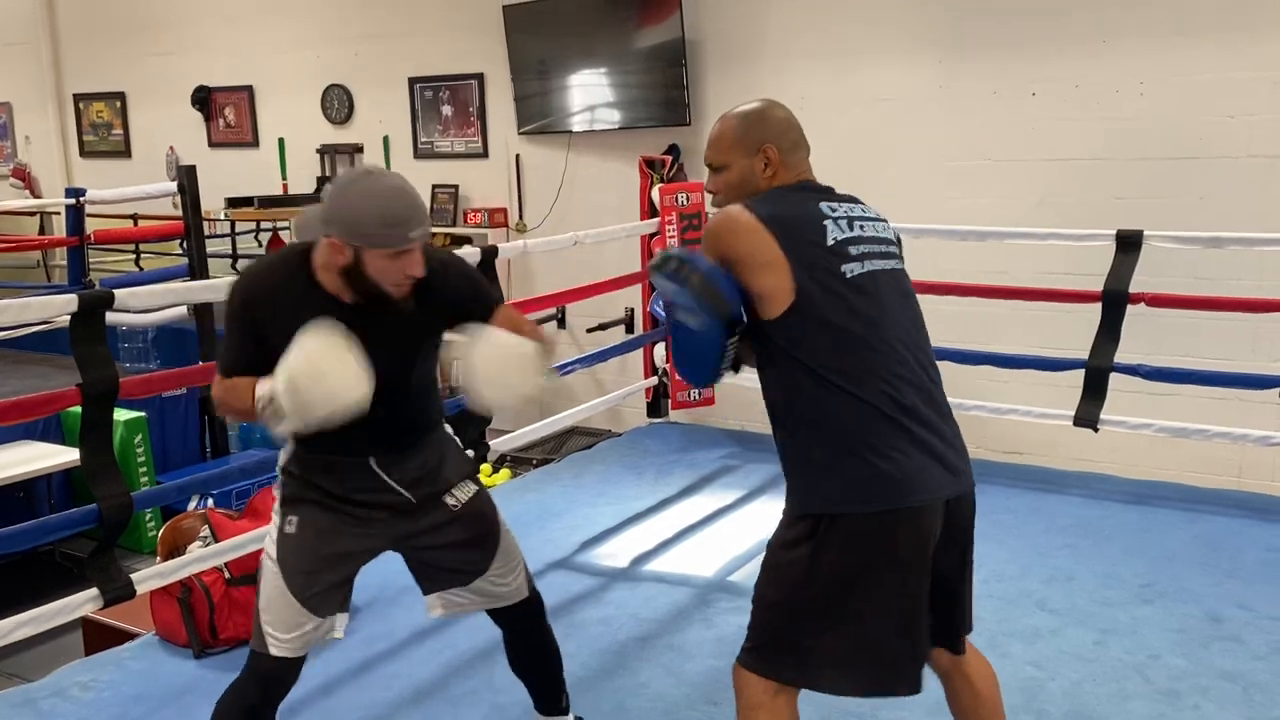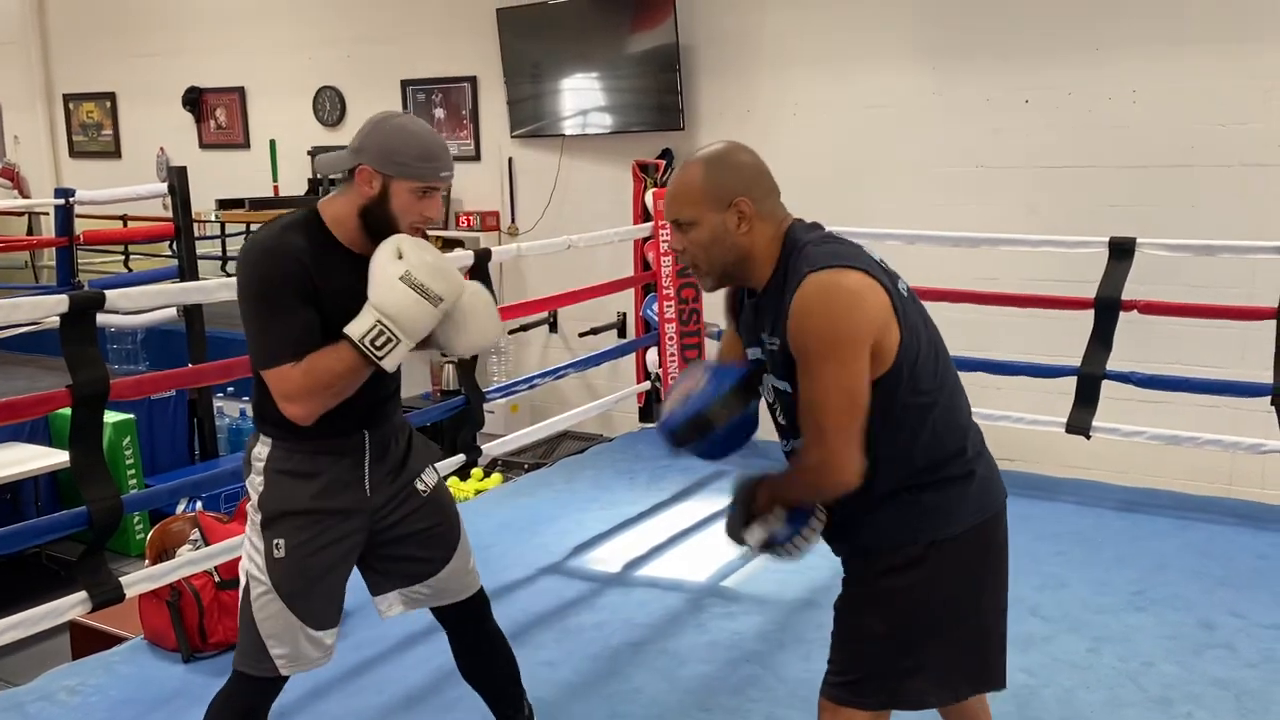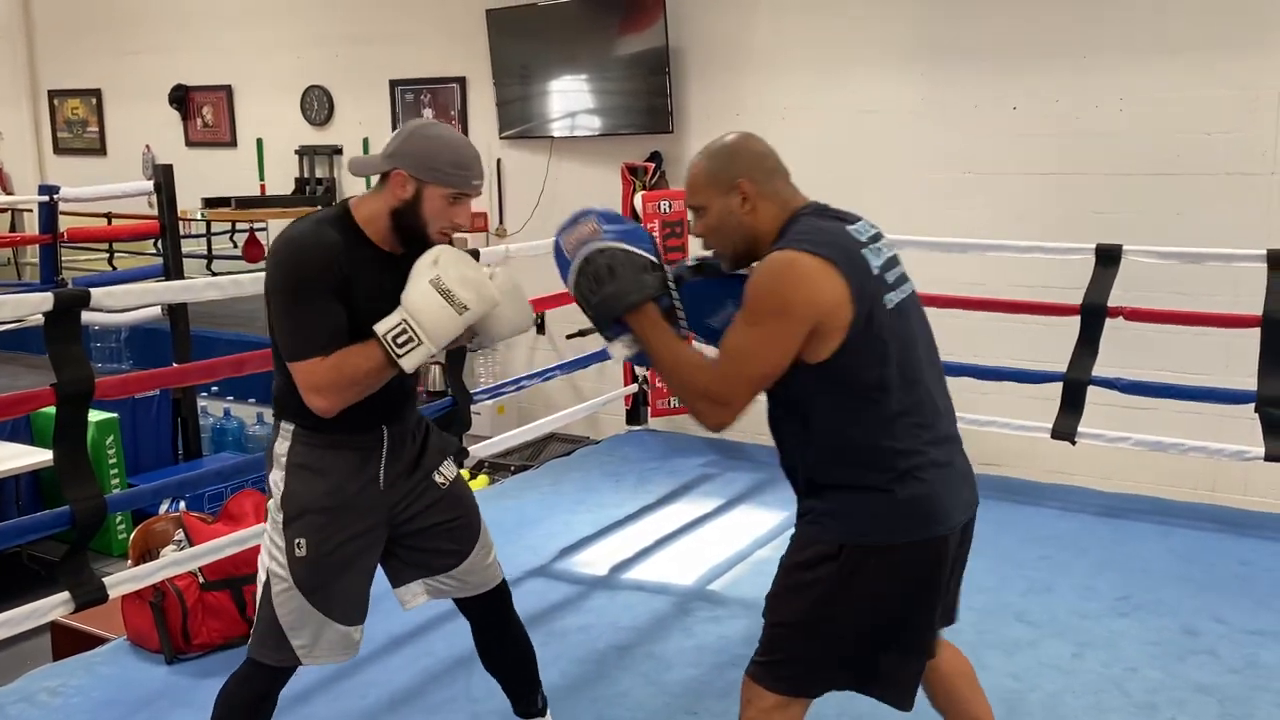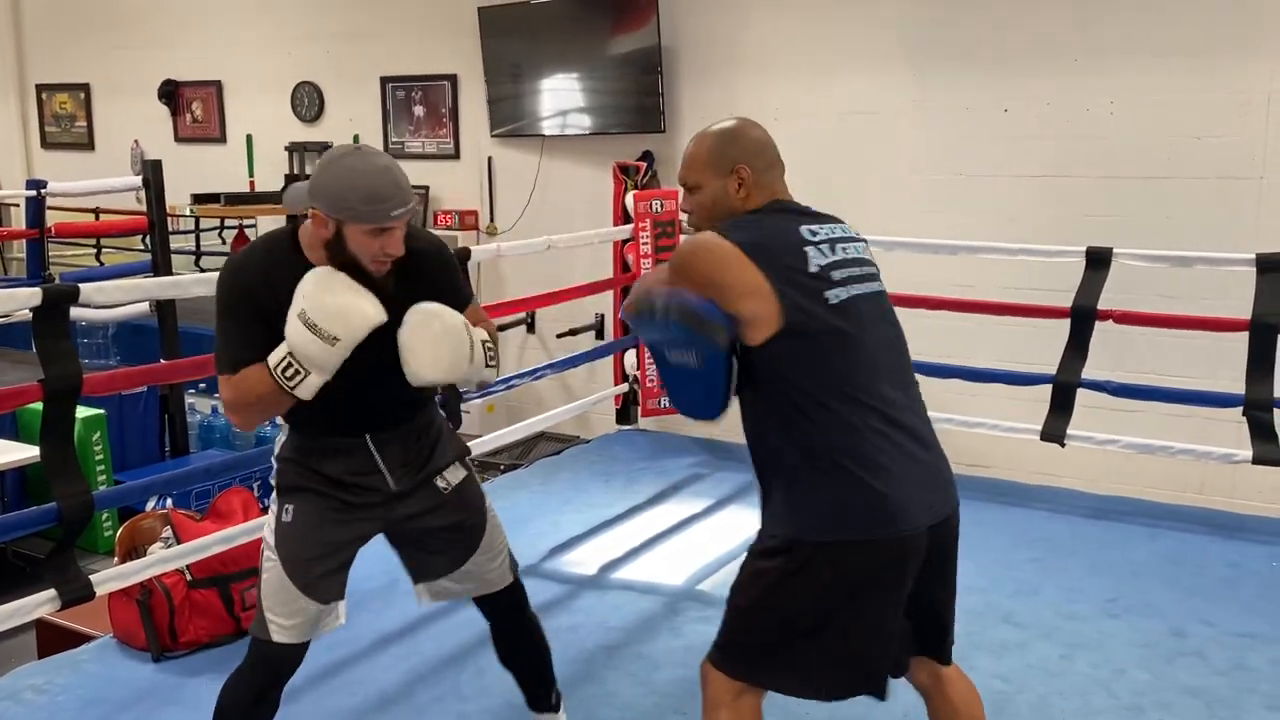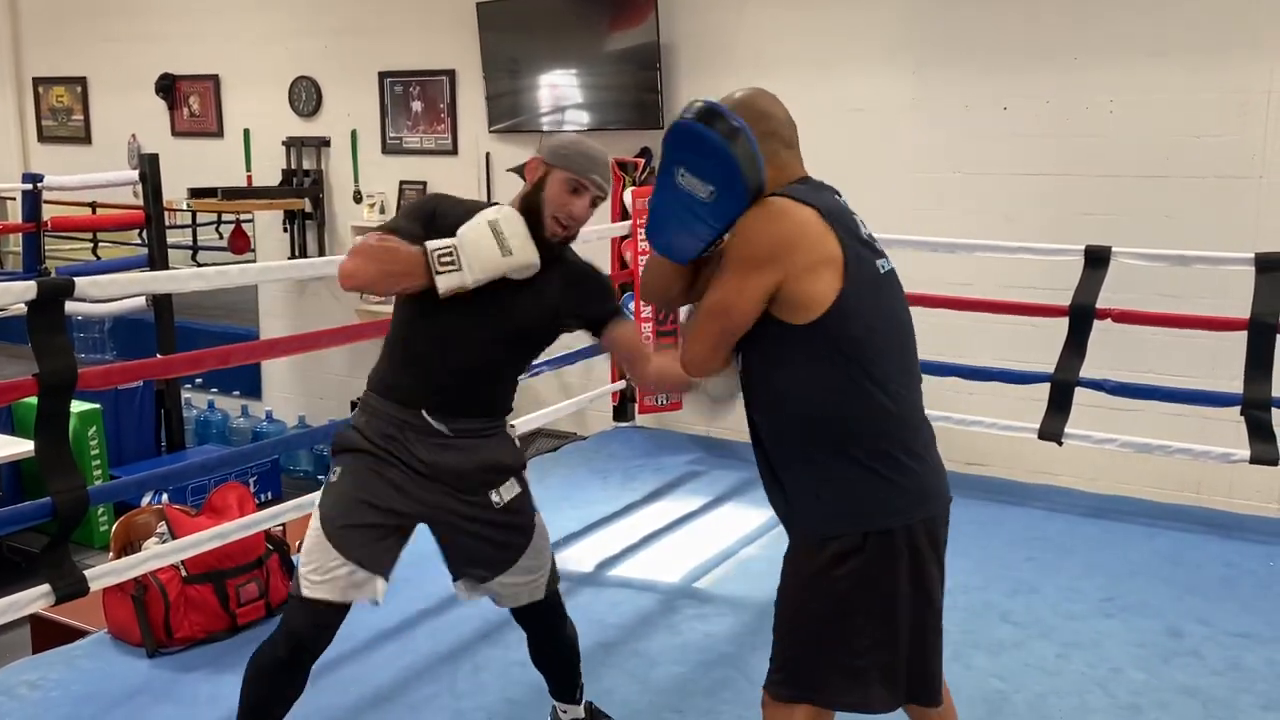
dt=1s
person 1, frame 1
left shoulder: (740, 227)
right shoulder: (867, 221)
left elbow: (675, 271)
right wrist: (730, 327)
left hip: (852, 497)
right hip: (941, 476)
right knee: (947, 643)
person 1, frame 2
left shoulder: (826, 293)
right shoulder: (751, 278)
left elbow: (835, 466)
right elbow: (729, 369)
left wrist: (762, 497)
left hip: (929, 520)
right hip: (925, 508)
right knee: (935, 662)
person 1, frame 3
left shoulder: (793, 269)
right shoulder: (850, 234)
left elbow: (715, 405)
left wrist: (637, 307)
left hip: (871, 517)
right hip: (939, 496)
right knee: (919, 643)
person 1, frame 4
left shoulder: (716, 253)
right shoulder: (841, 242)
left elbow: (650, 302)
right wrist: (711, 332)
left hip: (834, 519)
right hip: (925, 499)
right knee: (928, 660)
person 1, frame 5
left shoulder: (777, 224)
right shoulder: (812, 214)
left elbow: (697, 356)
right elbow: (660, 290)
right wrist: (685, 225)
left hip: (862, 510)
right hip: (896, 493)
right knee: (902, 659)
person 2, frame 1
left shoulder: (437, 273)
right shoulder: (263, 289)
left elbow: (516, 329)
right elbow: (226, 395)
right wrist: (280, 397)
left hip: (427, 470)
right hip: (325, 484)
left knee: (521, 607)
right knee: (269, 671)
person 2, frame 2
left shoulder: (394, 243)
right shoulder: (277, 255)
right elbow: (298, 400)
left wrist: (450, 322)
right wrist: (384, 323)
left hip: (391, 451)
right hip: (301, 478)
left knee: (468, 609)
person 2, frame 3
left shoulder: (421, 243)
right shoulder: (309, 250)
right elbow: (323, 392)
left wrist: (478, 319)
right wrist: (417, 325)
left hip: (408, 448)
right hip: (323, 466)
left knee: (490, 599)
right knee: (275, 657)
person 2, frame 4
left shoulder: (424, 256)
right shoulder: (253, 274)
left elbow: (478, 331)
right elbow: (240, 409)
left wrist: (468, 350)
right wrist: (305, 352)
left hip: (420, 453)
right hip: (320, 472)
left knee: (506, 599)
right knee: (273, 657)
person 2, frame 5
left shoulder: (576, 282)
right shoulder: (444, 215)
left elbow: (646, 369)
right elbow: (355, 270)
right wrist: (461, 259)
left hip: (480, 453)
right hip: (386, 442)
left knee: (540, 607)
right knee: (307, 624)
